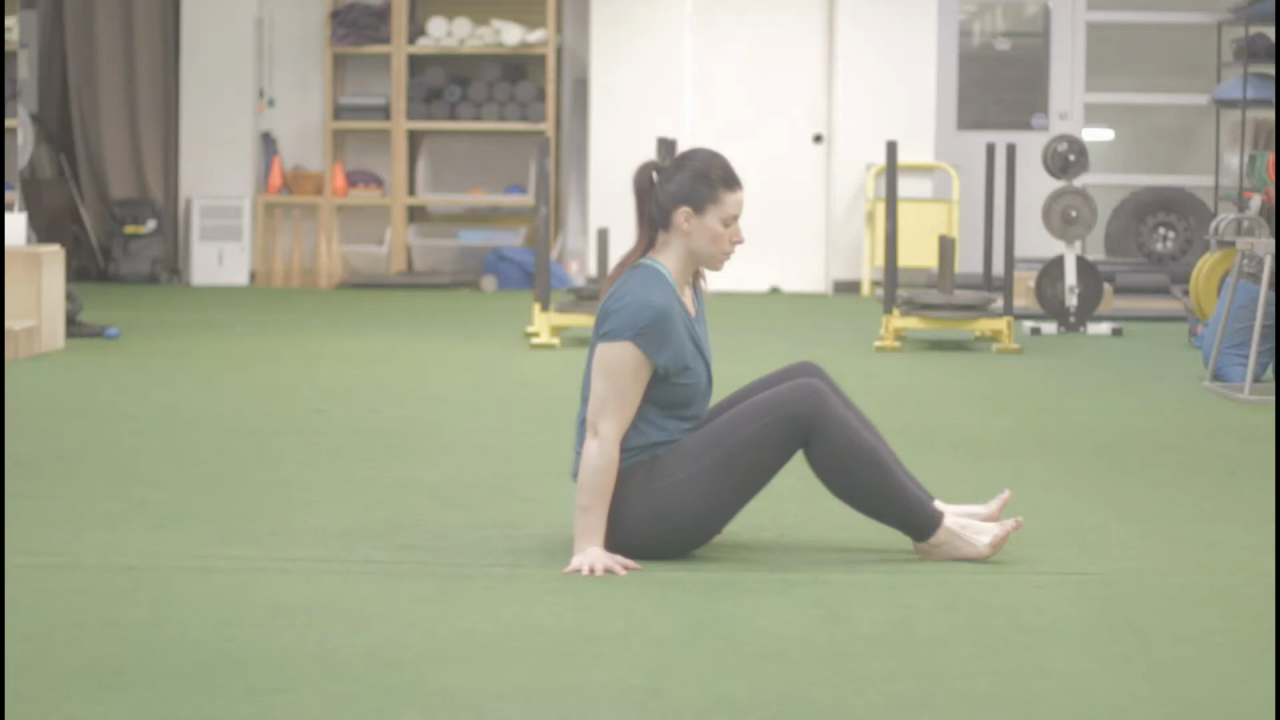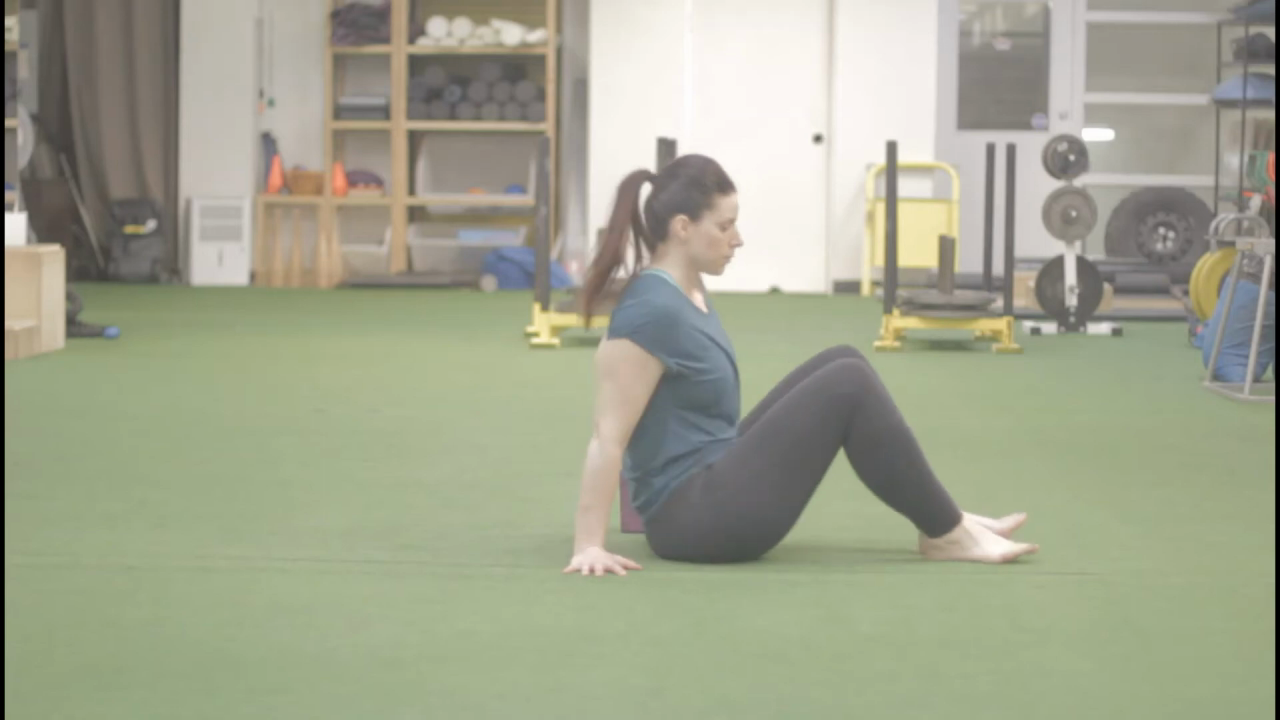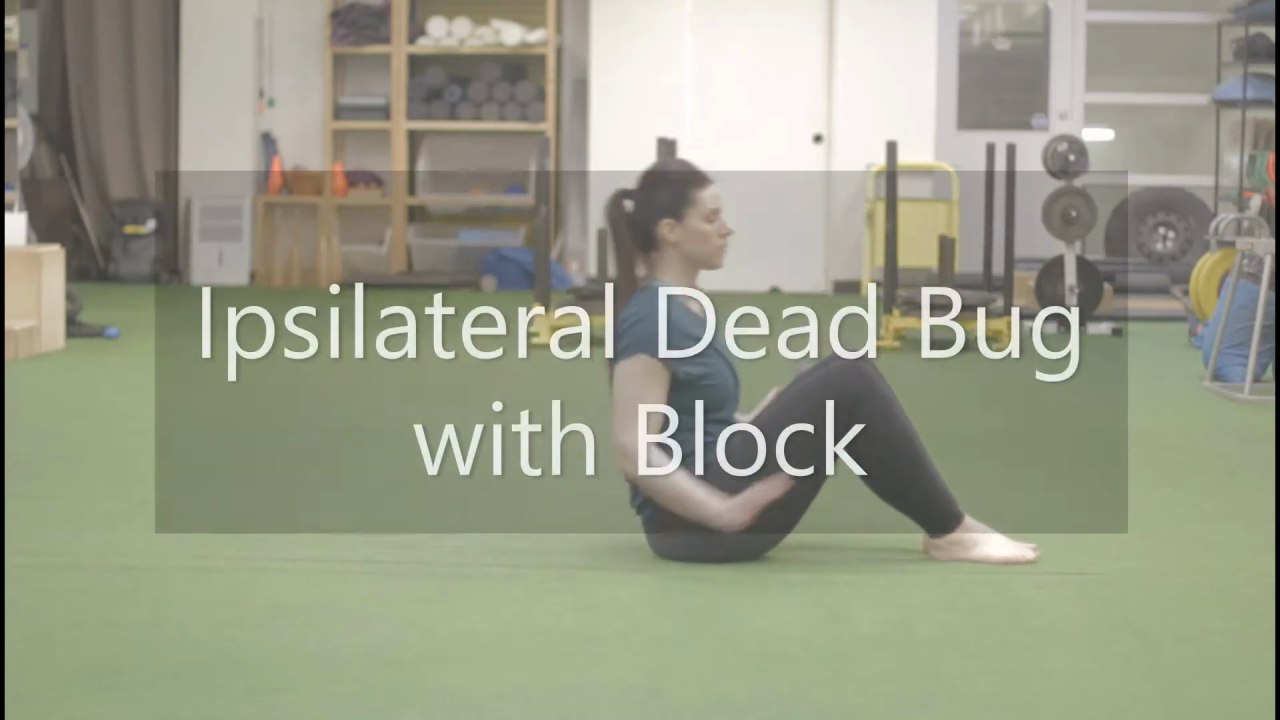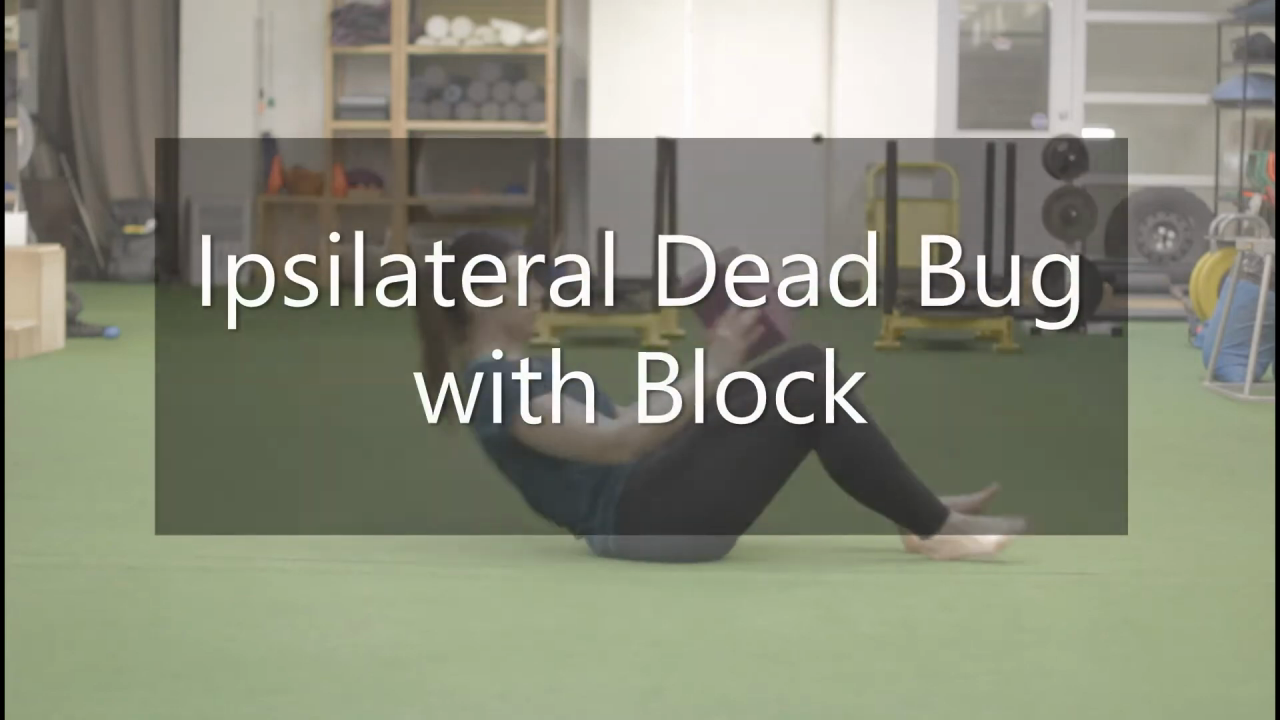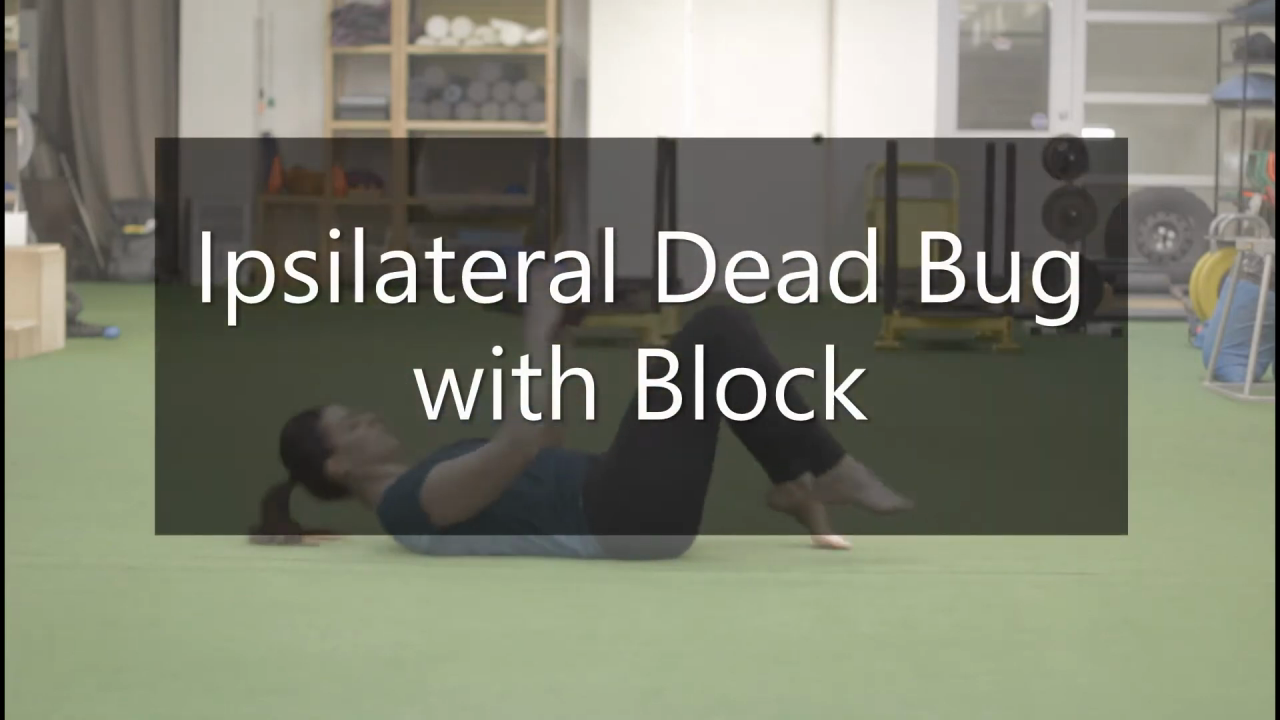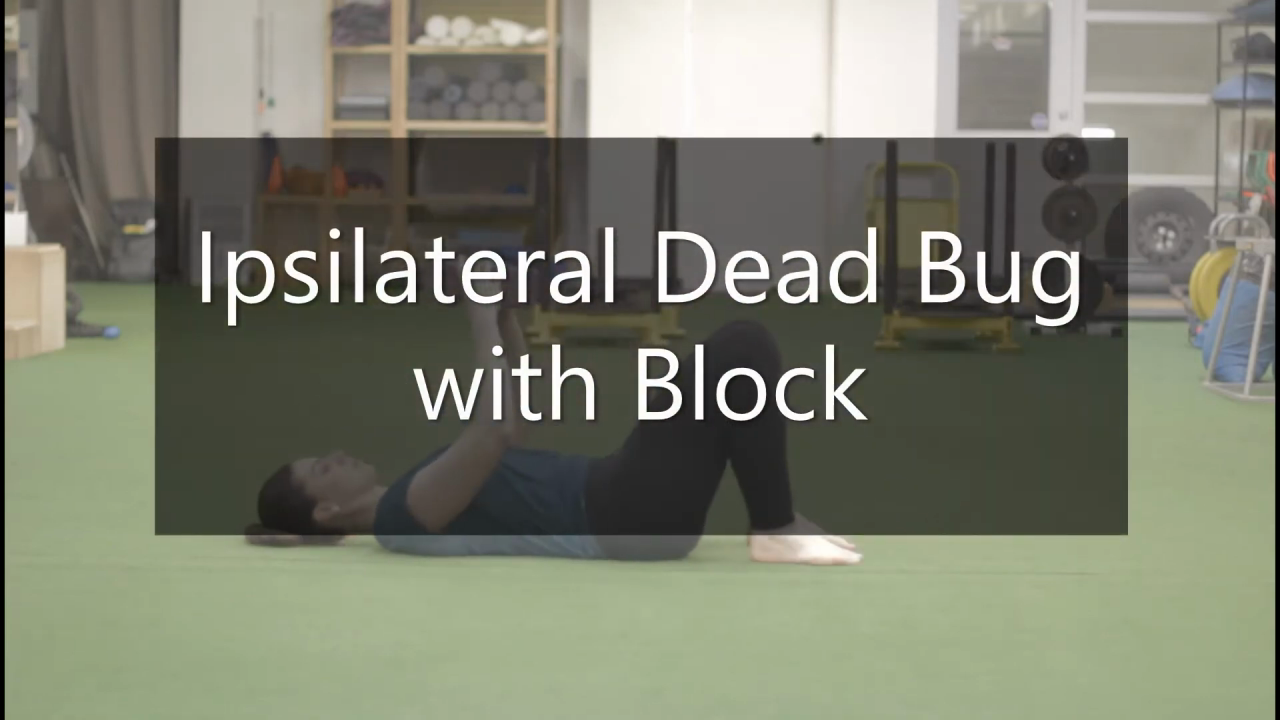
dt=0.4s
person 1, frame 1
left shoulder: (682, 283)
right shoulder: (644, 304)
right elbow: (602, 433)
right wrist: (589, 545)
left hip: (668, 482)
right hip: (637, 508)
left knee: (807, 380)
right knee: (804, 405)
left ankle: (928, 511)
right ankle: (934, 535)
person 1, frame 2
left shoulder: (677, 291)
right shoulder: (653, 312)
left elbow: (608, 359)
right elbow: (606, 434)
right wrist: (588, 544)
left hip: (713, 483)
right hip: (699, 519)
left knee: (843, 364)
right knee: (850, 384)
left ankle: (944, 519)
right ankle: (946, 535)
person 1, frame 3
left shoulder: (677, 305)
right shoulder: (652, 320)
right elbow: (632, 449)
right wrist: (719, 512)
left hip: (724, 483)
right hip: (692, 522)
left knee: (847, 372)
right knee: (852, 384)
left ankle: (947, 523)
right ankle: (950, 535)
person 1, frame 4
left shoulder: (519, 373)
right shoulder: (499, 389)
left elbow: (621, 420)
right elbow: (619, 443)
left wrist: (711, 363)
right wrist: (716, 366)
left hip: (658, 493)
right hip: (651, 526)
left knee: (803, 367)
right knee: (807, 393)
left ankle: (925, 515)
right ankle: (933, 529)
person 1, frame 5
left shoulder: (432, 480)
right shoulder: (414, 506)
left elbow: (546, 426)
right elbow: (526, 439)
left wrist: (555, 335)
right wrist: (537, 332)
left hip: (621, 503)
right hip: (627, 520)
left knee: (719, 326)
right knee: (720, 333)
left ankle: (796, 484)
right ankle: (829, 470)
person 1, frame 6
left shoulder: (422, 497)
right shoulder: (407, 518)
left elbow: (513, 412)
right elbow: (495, 428)
left wrist: (505, 312)
right wrist: (479, 317)
left hip: (619, 501)
right hip: (631, 520)
left knee: (742, 342)
right knee: (744, 353)
left ankle: (777, 519)
right ankle: (775, 531)
